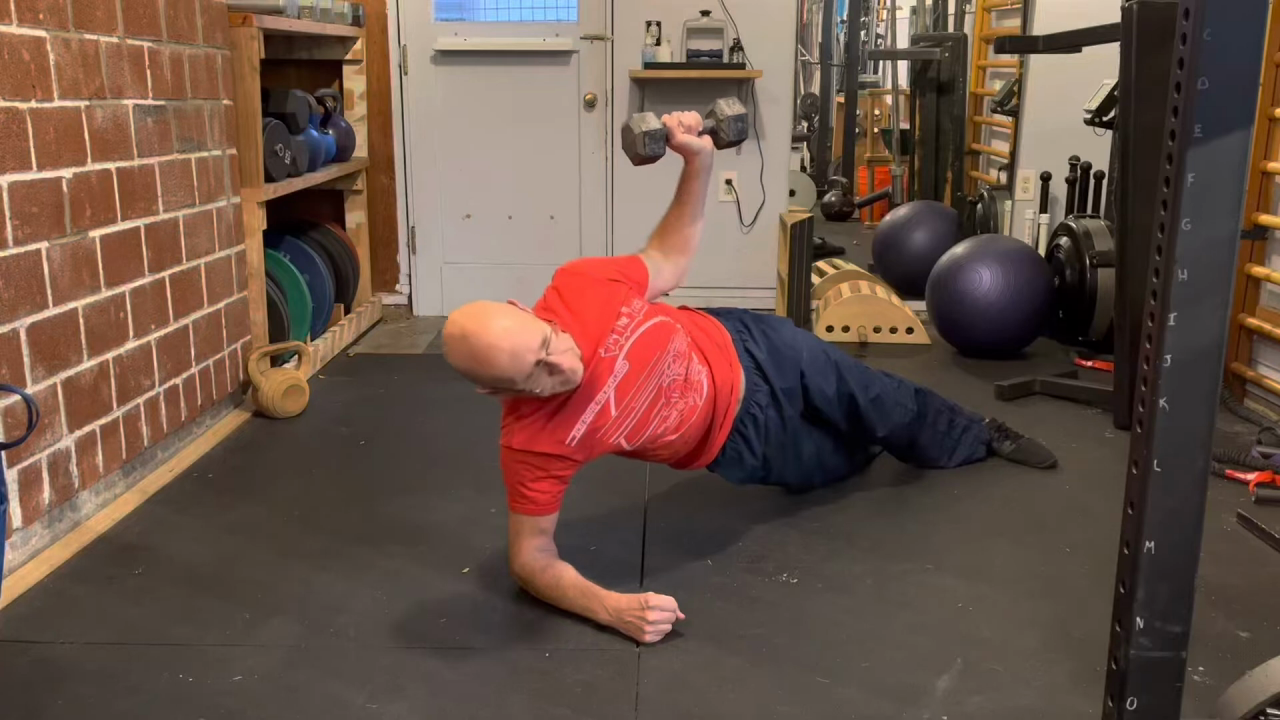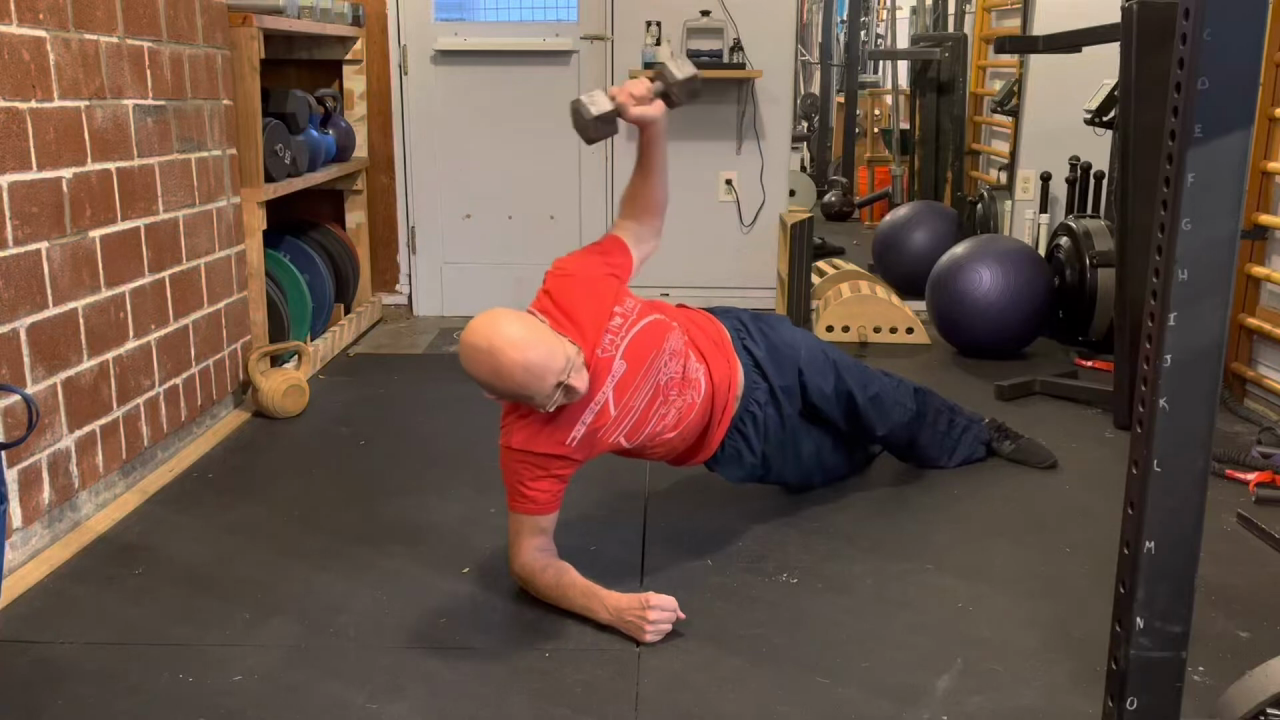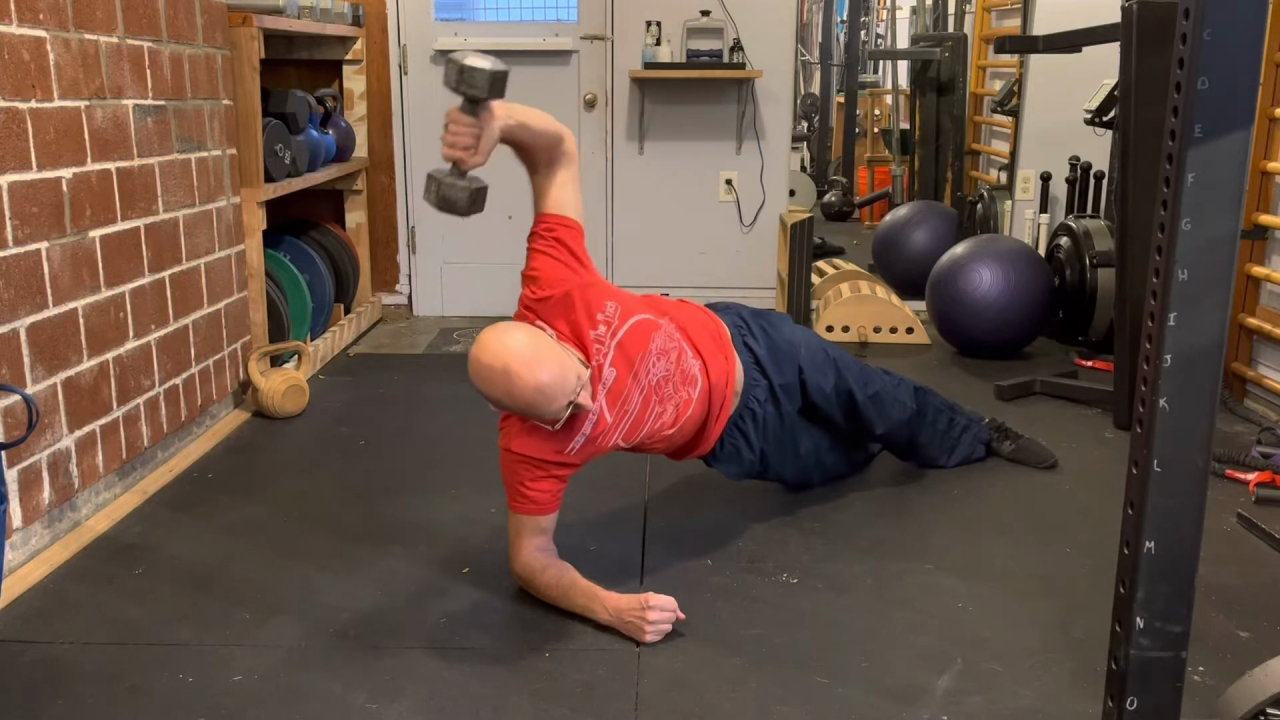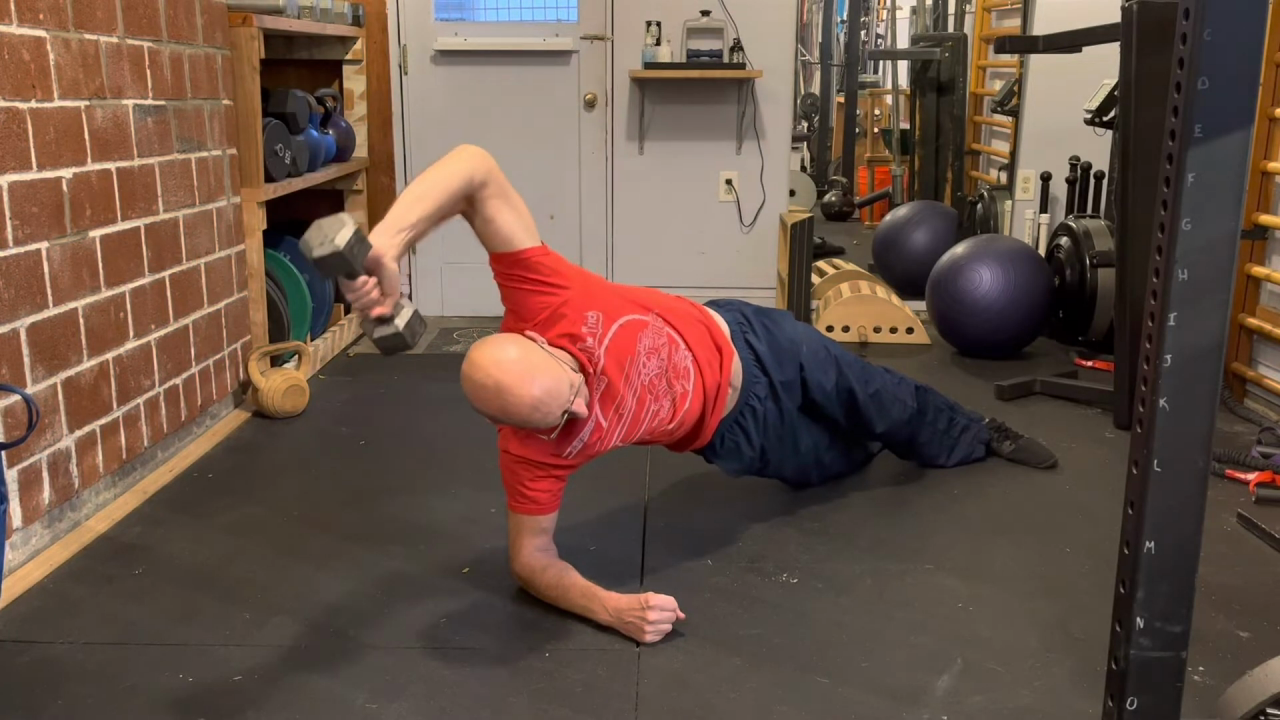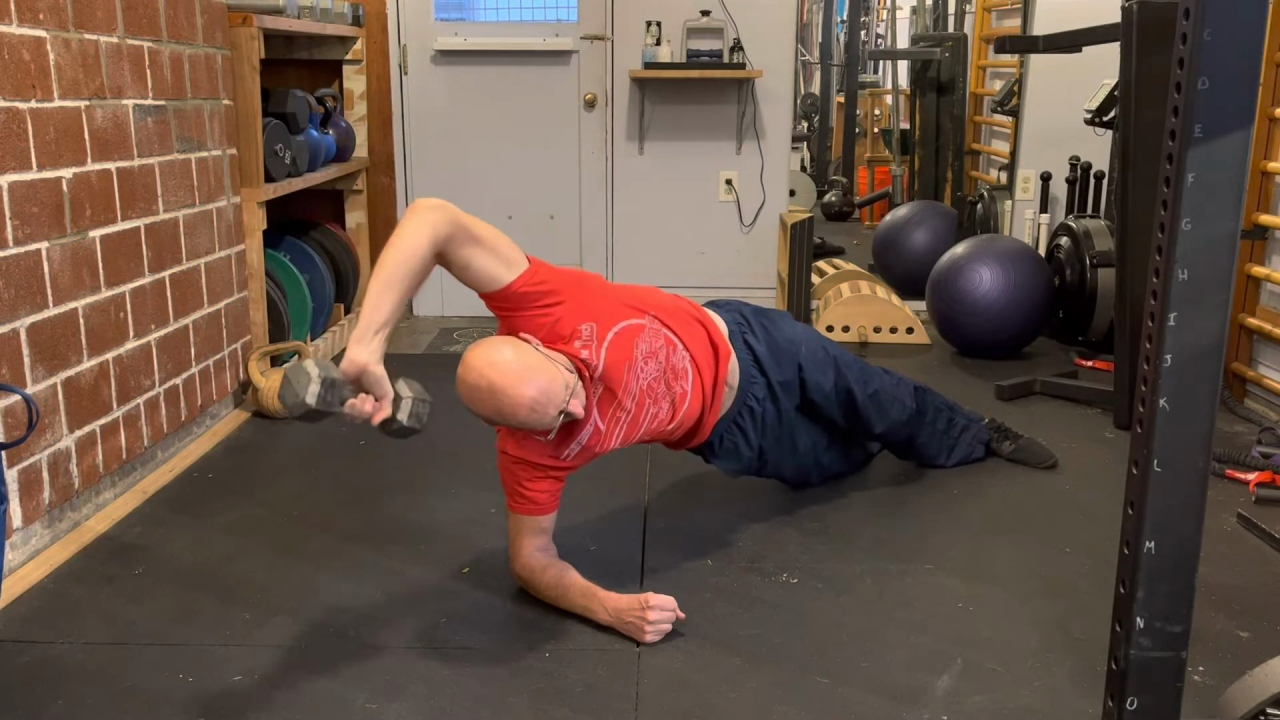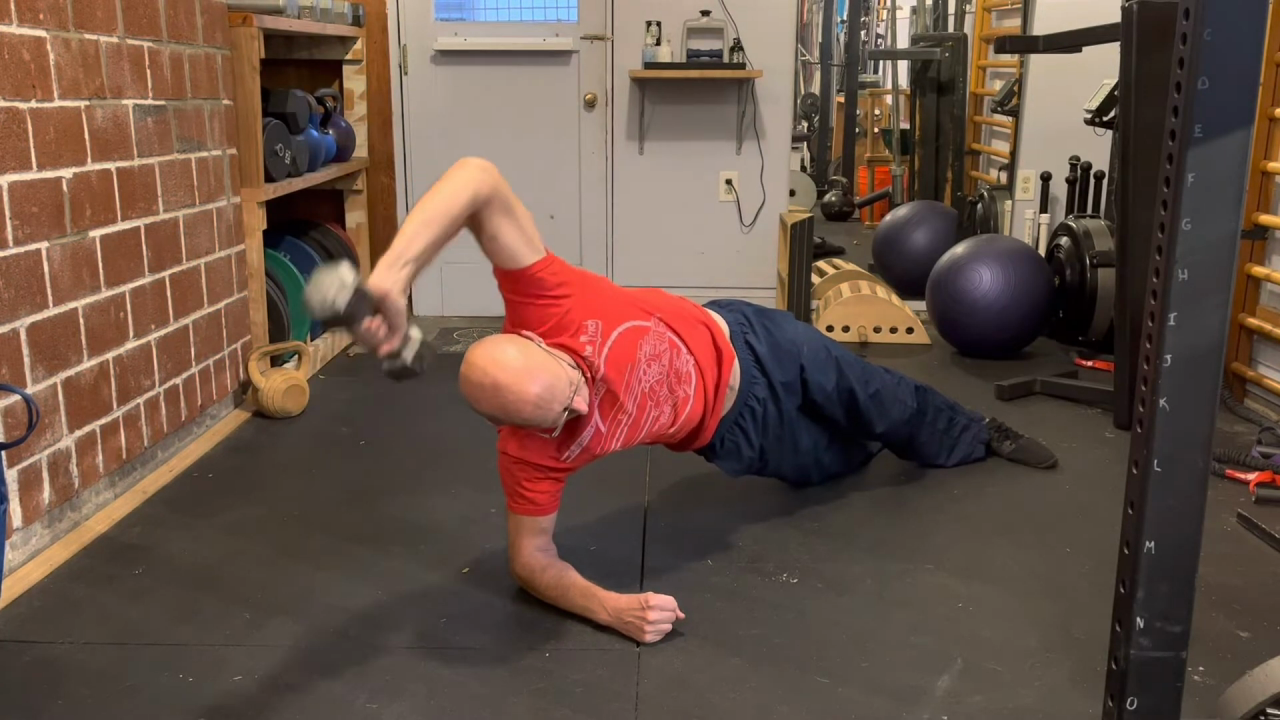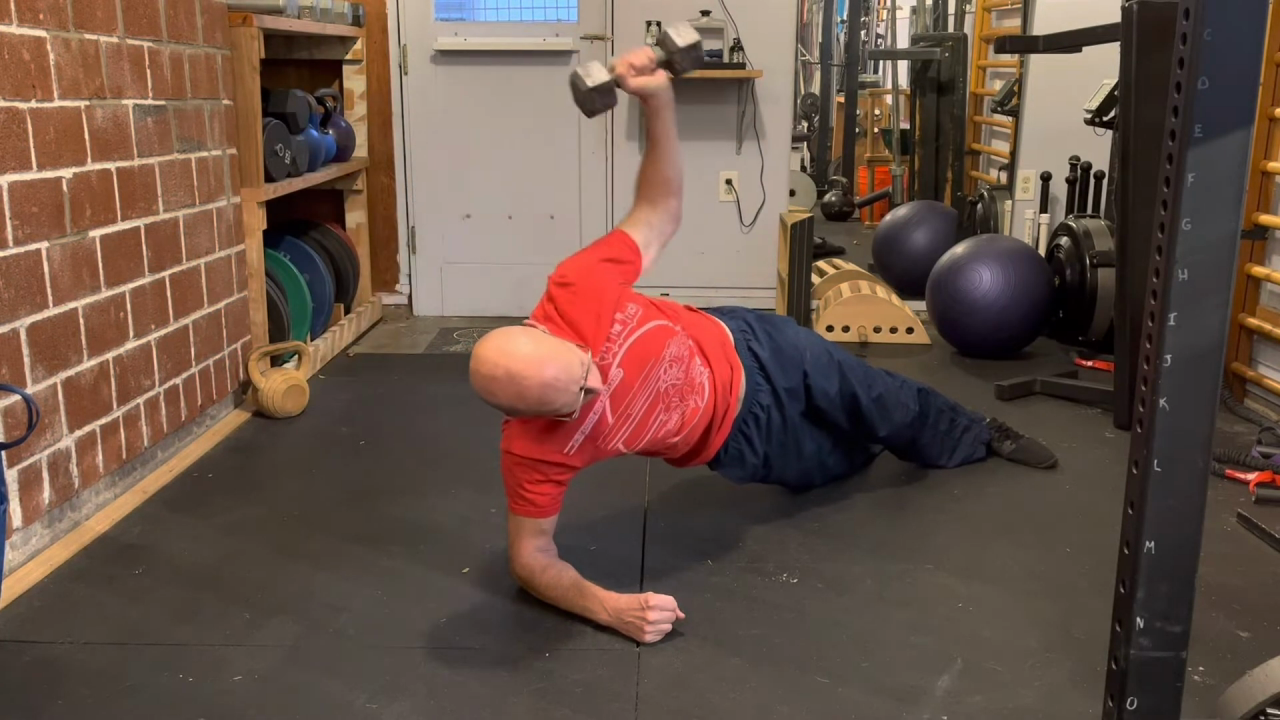
dt=0.7s
person 1, frame 1
left shoulder: (577, 286)
right shoulder: (531, 441)
left elbow: (668, 262)
right elbow: (529, 556)
left wrist: (700, 161)
right wrist: (612, 608)
left hip: (743, 348)
right hip: (736, 441)
left knee: (888, 406)
right knee: (837, 463)
left ankle: (980, 434)
right ankle: (923, 444)
person 1, frame 2
left shoulder: (572, 284)
right shoulder: (532, 440)
left elbow: (641, 230)
right elbow: (531, 556)
left wrist: (653, 131)
right wrist: (612, 607)
left hip: (743, 348)
right hip: (739, 439)
left knee: (890, 407)
right knee: (839, 461)
left ankle: (980, 435)
right ankle: (925, 443)
person 1, frame 3
left shoulder: (555, 296)
right shoulder: (531, 445)
left elbow: (557, 147)
right elbow: (530, 559)
left wrist: (496, 120)
right wrist: (611, 608)
left hip: (744, 344)
right hip: (735, 437)
left knee: (888, 405)
right knee: (836, 461)
left ankle: (981, 435)
right ankle: (923, 445)
person 1, frame 4
left shoulder: (542, 301)
right shoulder: (531, 445)
left elbow: (476, 170)
right elbow: (531, 558)
left wrist: (386, 237)
right wrist: (611, 607)
left hip: (743, 343)
right hip: (734, 432)
left knee: (888, 406)
right knee: (835, 461)
left ankle: (977, 435)
right ankle: (922, 445)
person 1, frame 5
left shoulder: (538, 305)
right shoulder: (529, 450)
left elbow: (433, 218)
right elbow: (531, 558)
left wrist: (368, 340)
right wrist: (610, 609)
left hip: (743, 344)
right hip: (729, 433)
left knee: (886, 405)
right knee: (837, 462)
left ankle: (979, 434)
right ankle: (927, 450)
person 1, frame 6
left shoulder: (544, 307)
right shoulder: (530, 450)
left elbow: (478, 180)
right elbow: (530, 558)
left wrist: (392, 271)
right wrist: (609, 608)
left hip: (743, 346)
right hip: (733, 432)
left knee: (888, 406)
right knee: (842, 459)
left ankle: (980, 434)
right ankle: (952, 446)
person 1, frame 7
left shoulder: (575, 295)
right shoulder: (534, 448)
left elbow: (659, 214)
right elbow: (531, 557)
left wrist: (657, 101)
right wrist: (608, 607)
left hip: (749, 350)
right hip: (738, 442)
left knee: (895, 409)
right knee: (842, 460)
left ankle: (981, 434)
